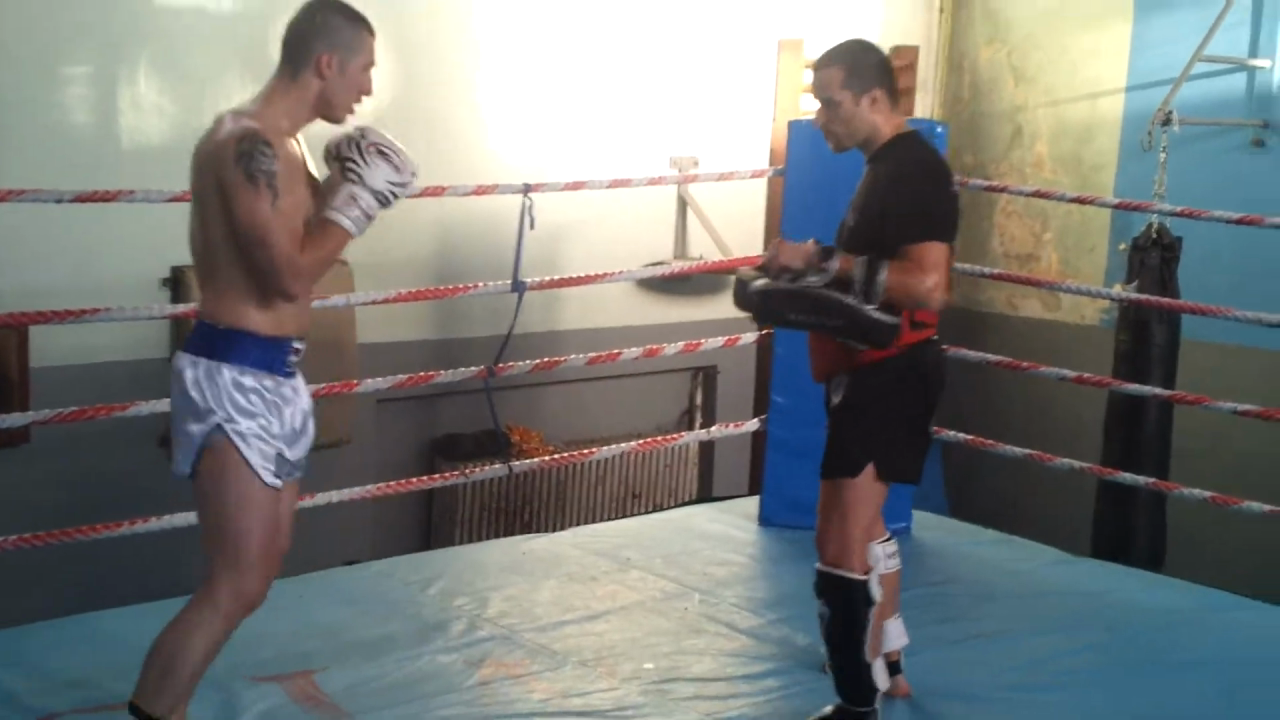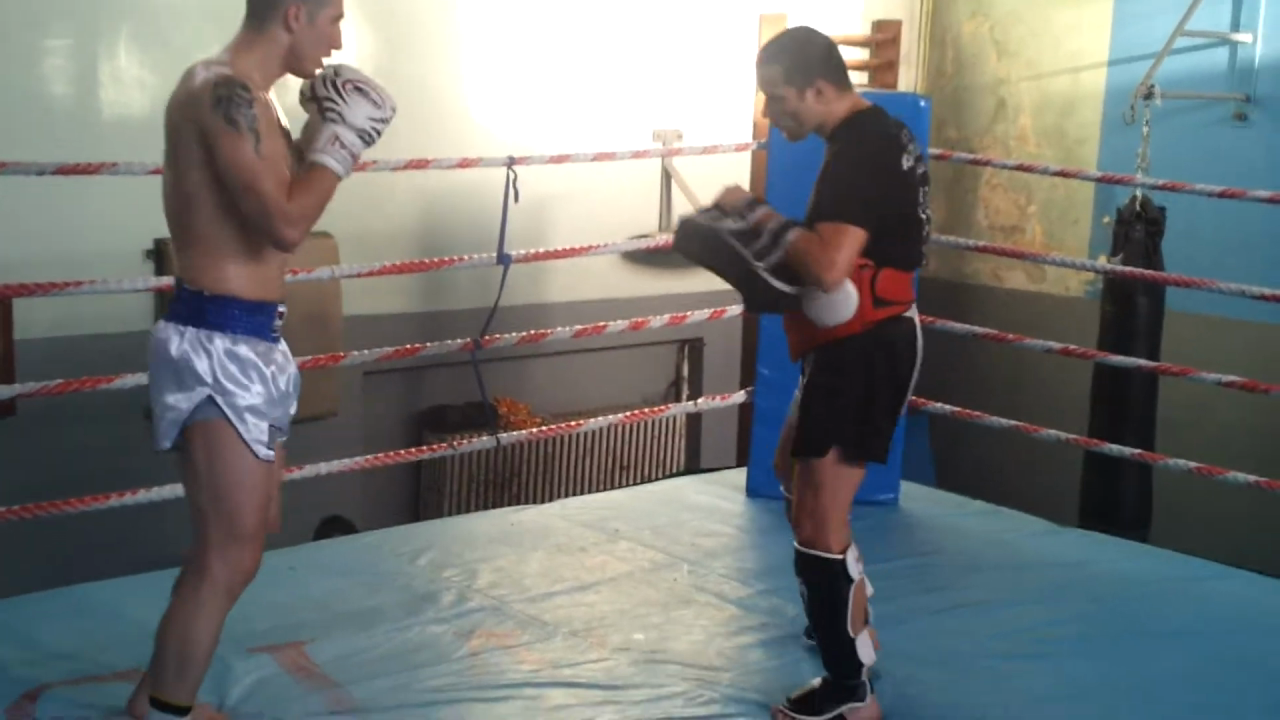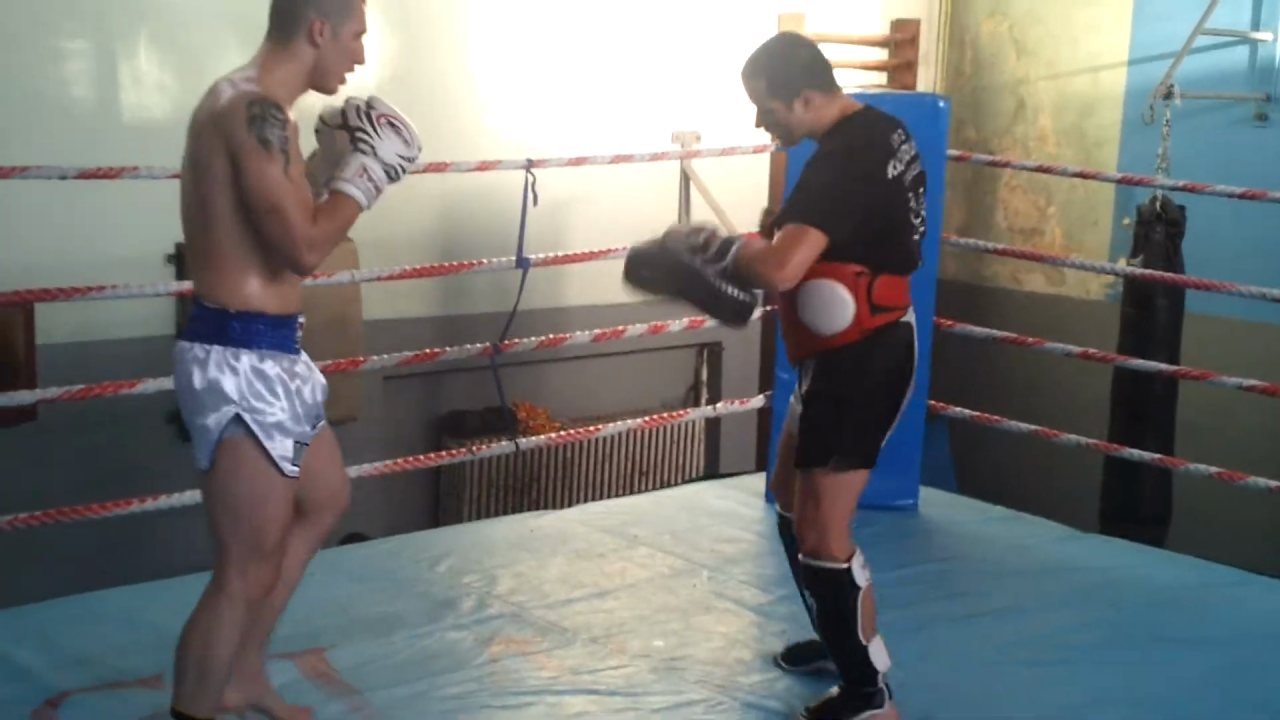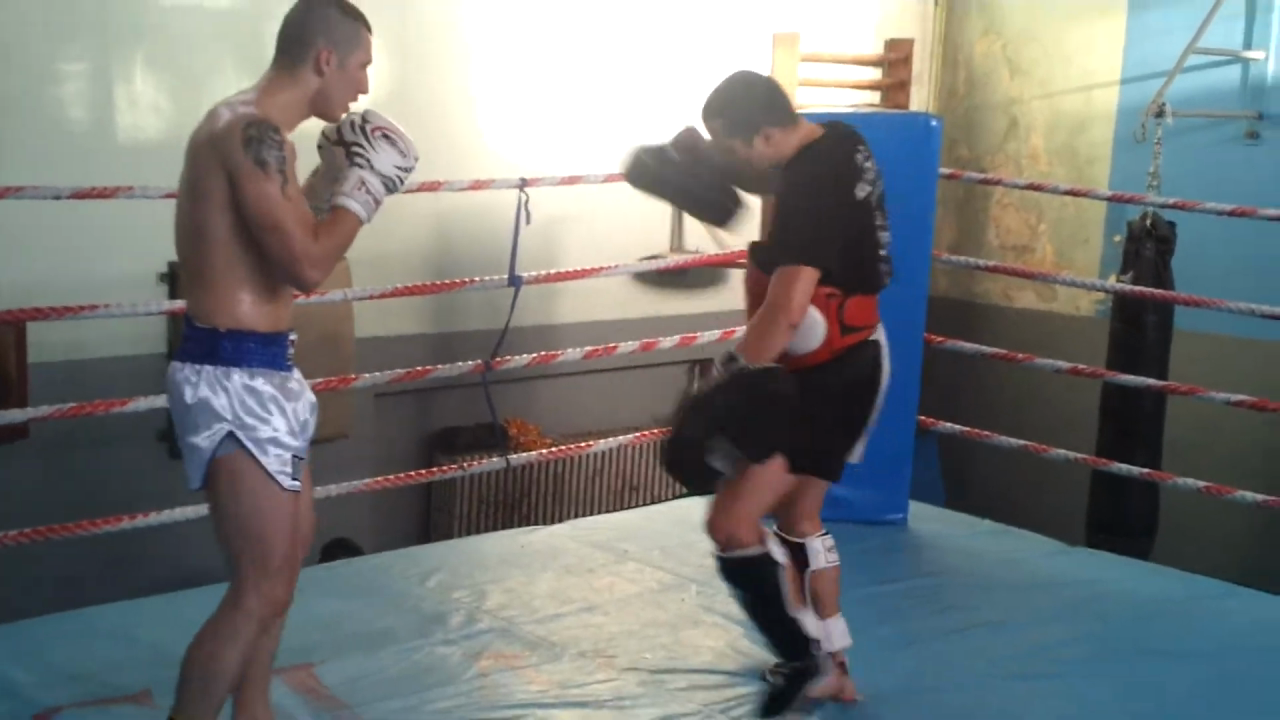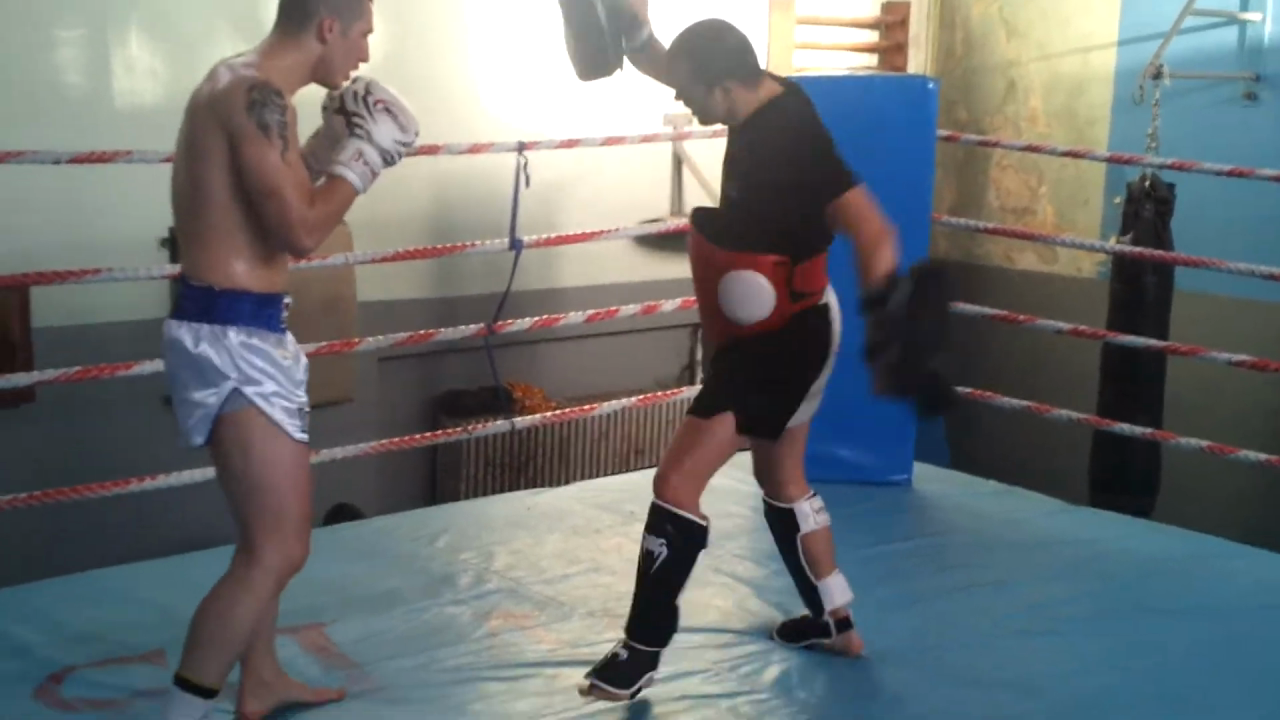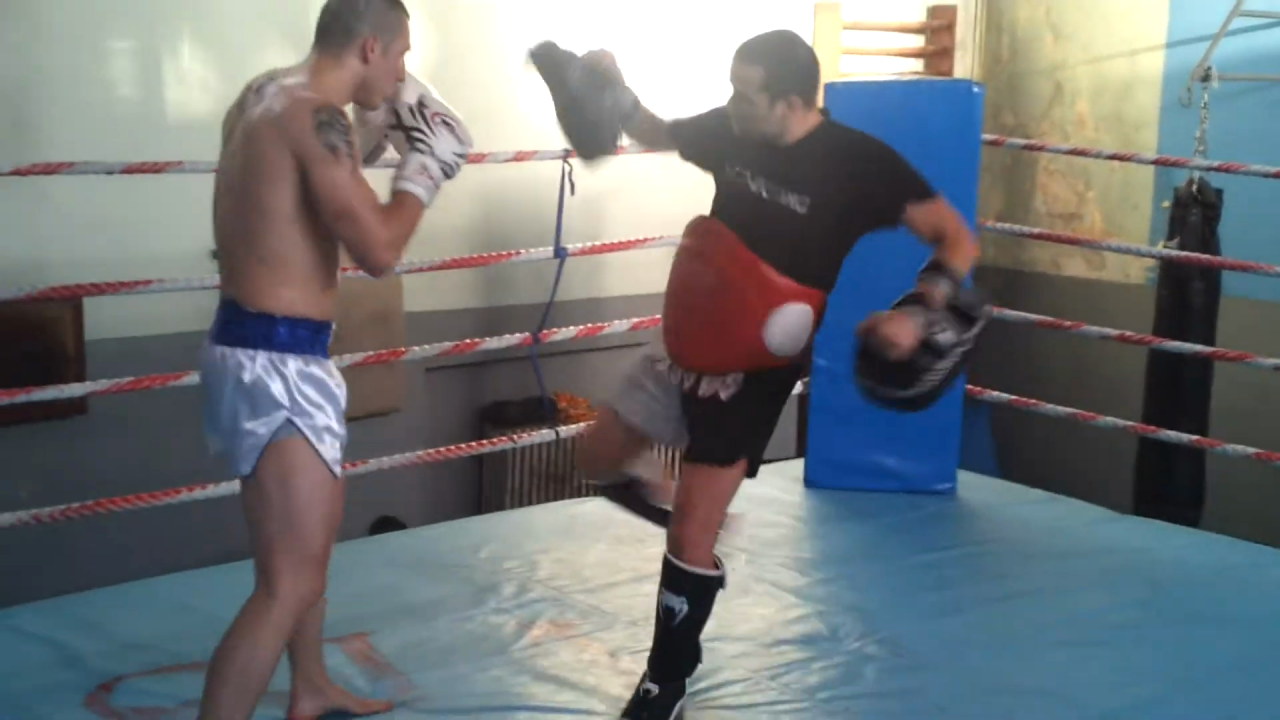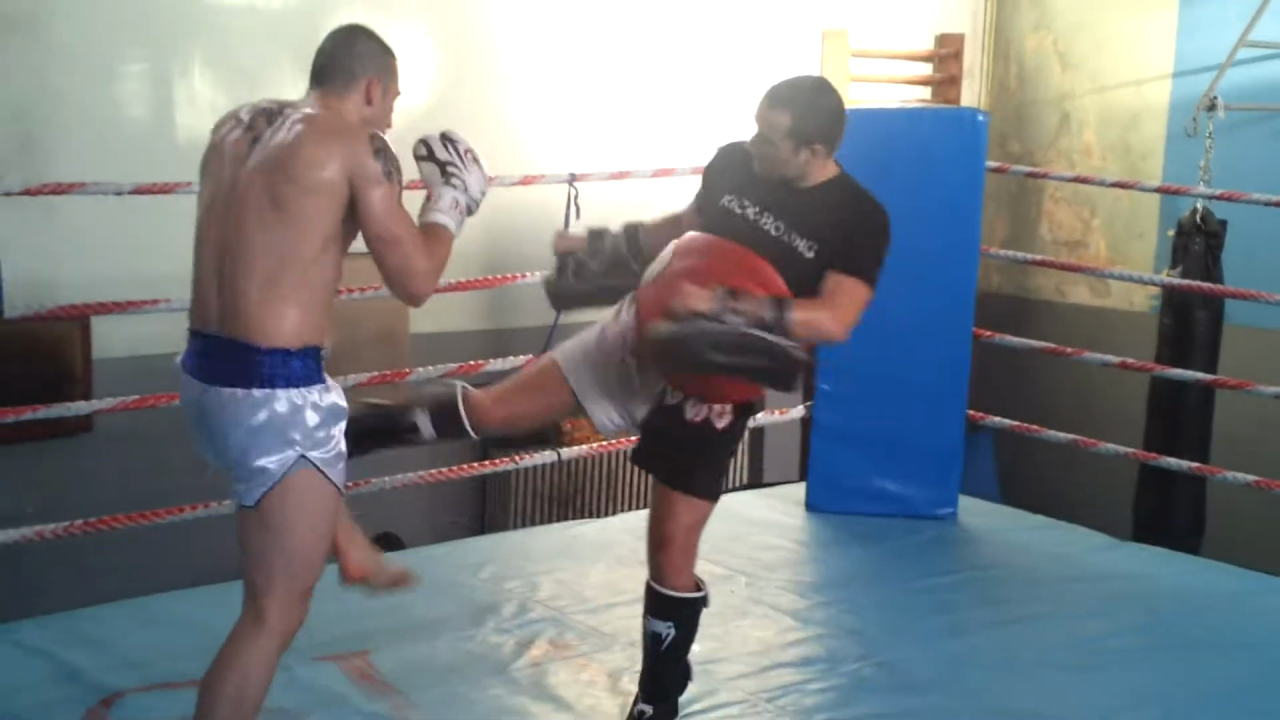
dt=0.2s
person 1, frame 1
left shoulder: (274, 143)
right shoulder: (248, 143)
left elbow: (293, 249)
right elbow: (292, 276)
left wrist: (344, 184)
right wrist: (362, 193)
left hip: (268, 375)
right hip: (235, 378)
left knee: (257, 568)
right knee: (234, 584)
person 1, frame 2
left shoulder: (238, 92)
right shoulder: (226, 93)
left elbow: (269, 200)
right elbow: (285, 225)
left wrist: (321, 130)
right wrist: (345, 136)
left hip: (243, 338)
right hip: (220, 342)
left knee: (246, 535)
right knee: (229, 557)
person 1, frame 3
left shoulder: (241, 100)
right shoulder: (255, 111)
right elbow: (305, 248)
left wrist: (332, 157)
right wrist: (369, 168)
left hip: (260, 350)
right hip: (243, 357)
left knee: (324, 500)
right knee: (247, 574)
person 1, frame 4
left shoulder: (243, 124)
right shoulder: (254, 133)
right elbow: (305, 265)
left wrist: (333, 175)
right wrist: (368, 183)
left hip: (254, 371)
right hip: (236, 379)
left knee: (279, 559)
right knee: (262, 586)
person 1, frame 5
left shoulder: (240, 81)
right shoulder: (256, 95)
right elbow: (302, 232)
left wrist: (336, 137)
right wrist: (369, 151)
left hip: (233, 328)
right hip: (231, 335)
left knee: (274, 527)
right knee: (277, 549)
person 1, frame 6
left shoulder: (263, 93)
right shoulder: (318, 117)
right elbow: (376, 250)
left wrist: (373, 130)
right wrist: (425, 162)
left hip: (245, 346)
right hip: (277, 361)
left knee: (314, 533)
right knee: (288, 585)
person 1, frame 7
left shoulder: (233, 126)
right shoulder: (358, 148)
right elbow: (415, 284)
right wrist: (451, 194)
left hip: (205, 372)
right hip: (274, 388)
right knee: (274, 615)
left ankle: (348, 547)
person 2, frame 1
left shoulder: (912, 171)
right shoulder: (890, 167)
left elbow: (924, 284)
left wrist: (825, 265)
right wrist: (818, 261)
left hip: (890, 376)
right hip: (877, 373)
left knee: (840, 546)
right knee: (863, 525)
right ankle: (884, 656)
person 2, frame 2
left shoulder: (859, 153)
right shoulder: (876, 132)
left elbow: (828, 265)
left wrist: (753, 219)
right wrist: (785, 234)
left hip: (864, 351)
right hip: (858, 344)
left knee: (820, 523)
right knee: (794, 468)
right ankle: (850, 619)
person 2, frame 3
left shoulder: (840, 160)
right shoulder: (883, 129)
left elbow: (785, 267)
left wrist: (702, 247)
right wrist: (775, 233)
left hip: (858, 358)
right hip: (860, 344)
left knee: (824, 532)
right knee: (793, 494)
right ankle: (834, 638)
person 2, frame 4
left shoulder: (814, 188)
right shoulder: (837, 145)
left elbow: (781, 314)
left wrist: (720, 394)
right wrist: (700, 160)
left hip: (828, 373)
right hip: (850, 363)
left knee: (732, 523)
right knee: (797, 517)
left ankle: (810, 664)
right ankle: (828, 661)
person 2, frame 5
left shoulder: (788, 138)
right shoulder: (763, 103)
left elbow: (871, 232)
right elbow: (670, 73)
left wrist: (889, 333)
left hip: (778, 338)
right hip: (786, 325)
left knee: (676, 485)
right knee: (782, 482)
left ankle: (642, 648)
right ankle: (835, 620)
person 2, frame 6
left shoulder: (851, 161)
right shoulder: (734, 128)
left elbow: (957, 242)
right elbow: (661, 133)
left wrist: (916, 313)
right wrist: (612, 93)
left hip: (754, 368)
right hip: (690, 340)
left knee: (690, 541)
right knee: (598, 459)
person 2, frame 7
left shoulder: (859, 219)
right shoulder: (735, 163)
left elbow: (834, 322)
left wrist: (722, 308)
right wrist: (610, 244)
left hip: (716, 393)
right hip: (638, 341)
left knee: (672, 559)
right knee: (488, 407)
right ankle: (349, 438)
